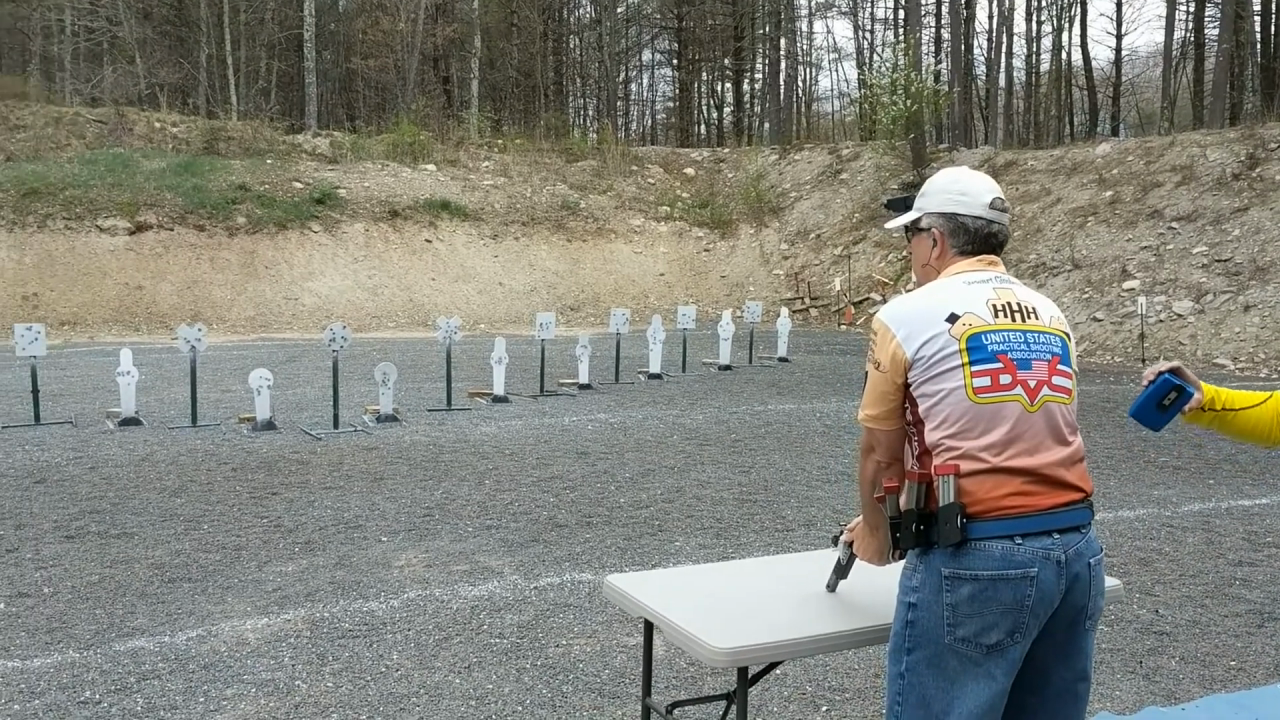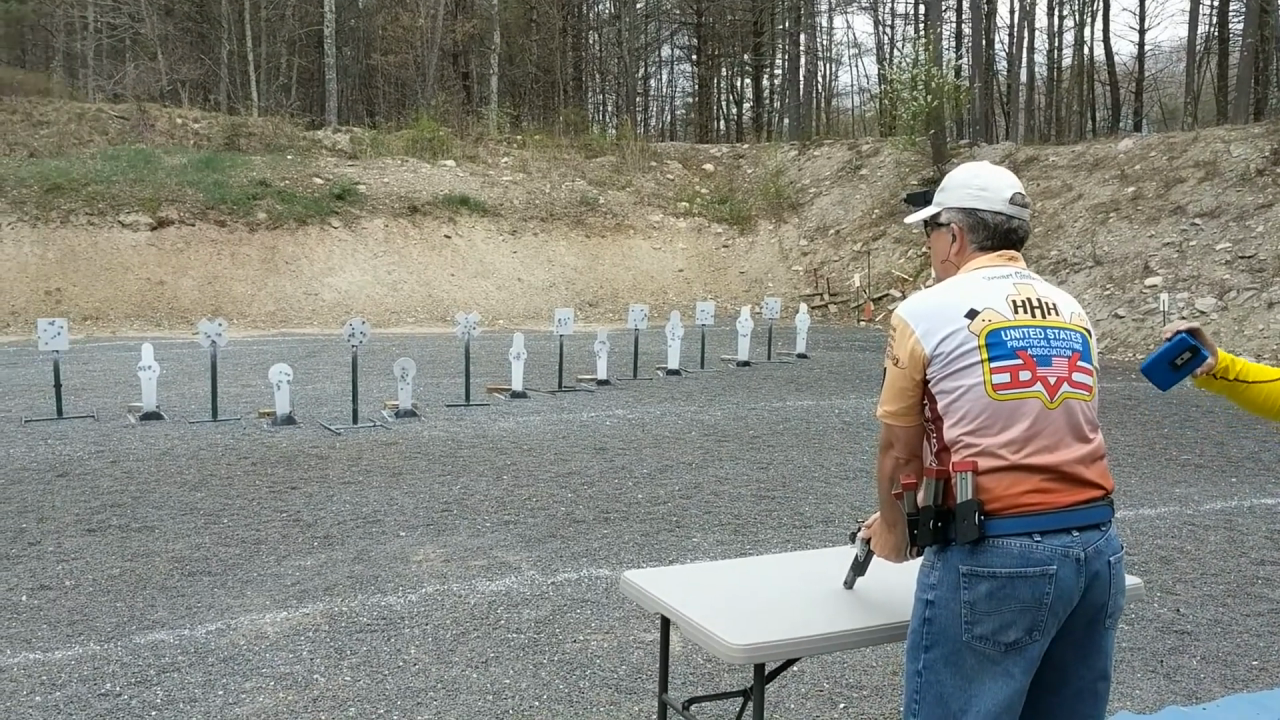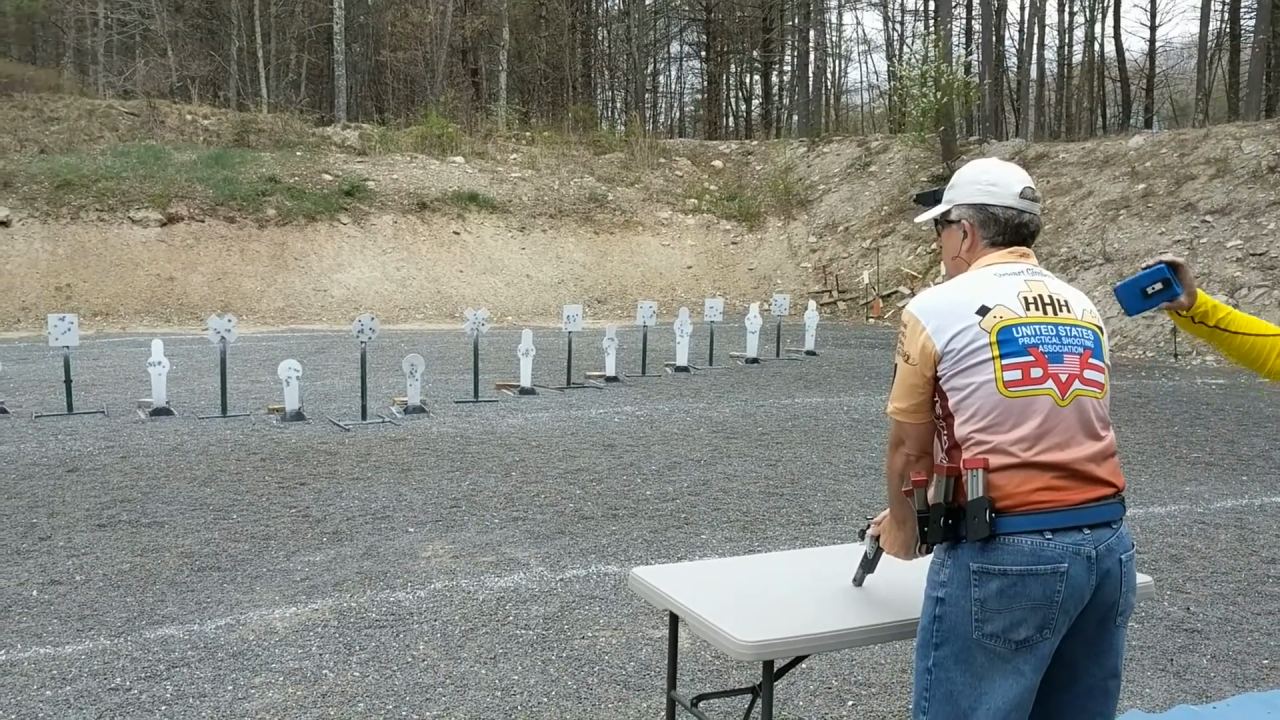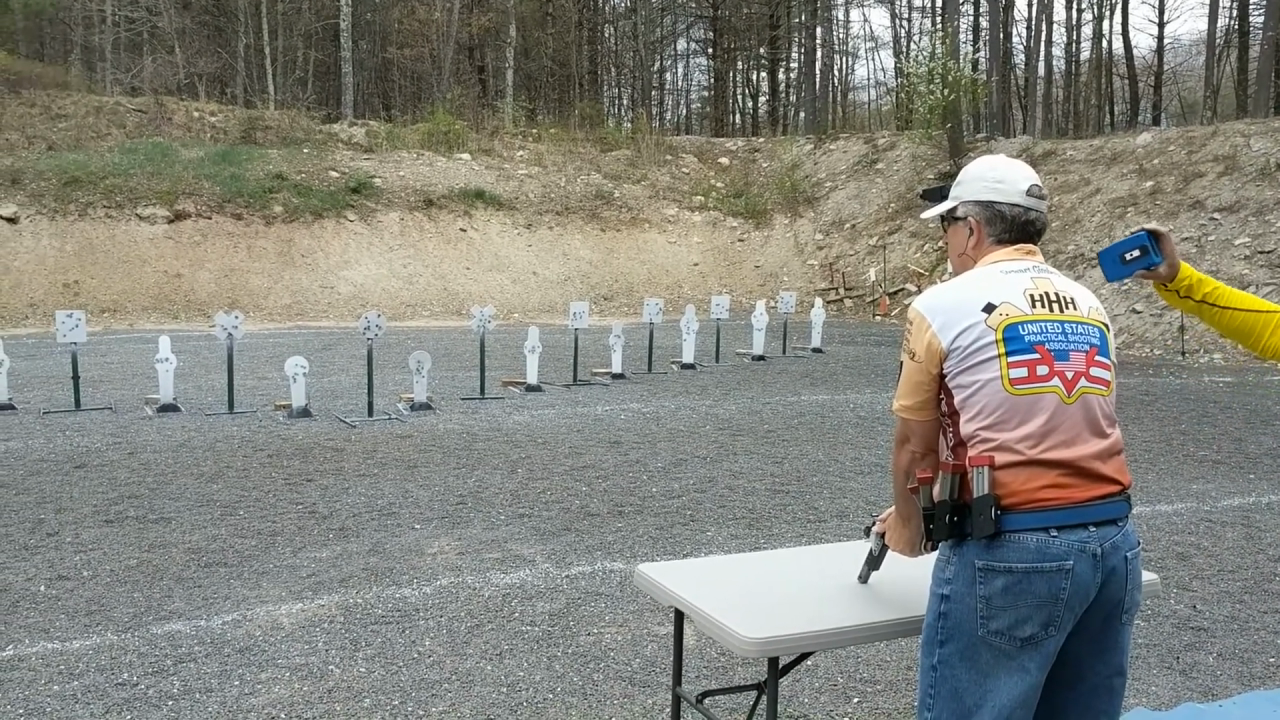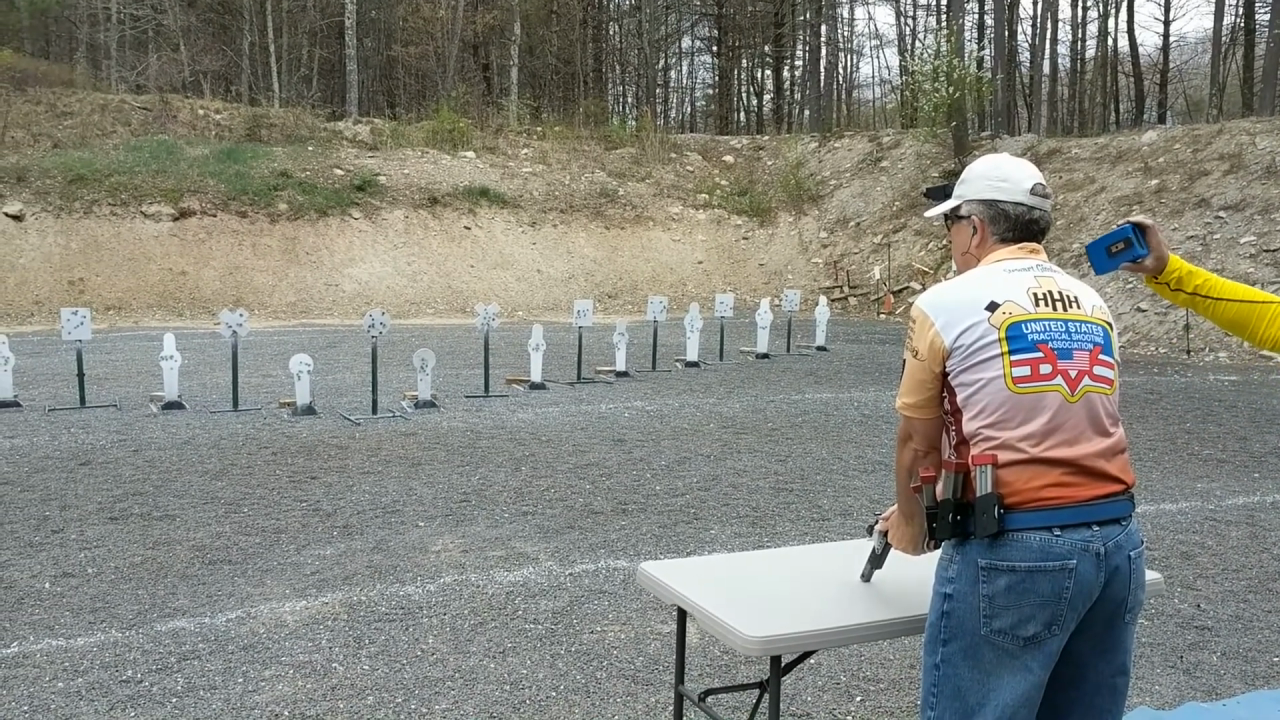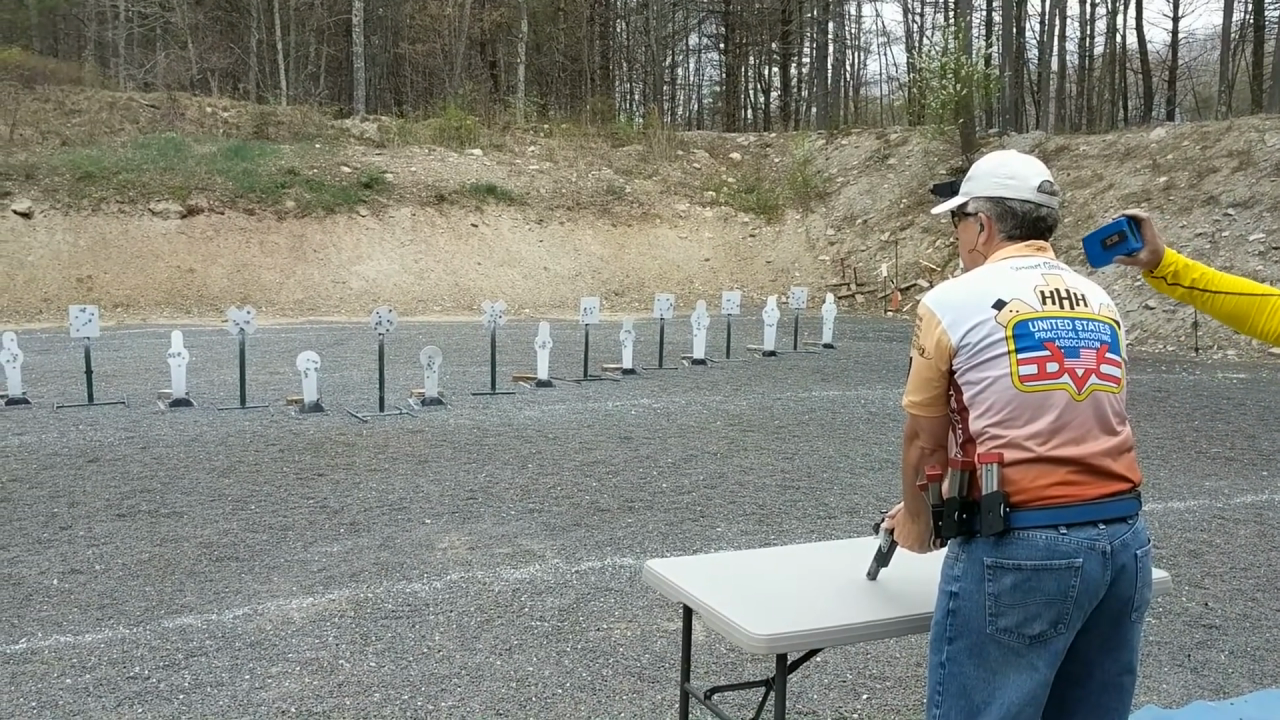
dt=0.5s
person 1, frame 1
left shoulder: (907, 315)
right shoulder: (1051, 314)
left elbow: (881, 455)
left wrist: (876, 532)
left hip: (977, 559)
right hip: (1075, 548)
person 1, frame 2
left shoulder: (926, 312)
right shoulder: (1072, 311)
left elbow: (900, 451)
left wrist: (892, 529)
left hip: (994, 557)
right hip: (1095, 545)
person 1, frame 3
left shoulder: (937, 308)
right shoulder: (1084, 308)
left elbow: (910, 448)
left wrist: (903, 526)
left hip: (1004, 555)
right hip: (1107, 545)
person 1, frame 4
left shoulder: (943, 306)
right shoulder: (1090, 305)
left elbow: (915, 446)
left wrist: (907, 523)
left hip: (1009, 551)
right hip: (1112, 541)
person 1, frame 5
left shoulder: (946, 303)
right shoulder: (1093, 304)
left elbow: (919, 443)
left wrist: (911, 521)
left hip: (1014, 549)
right hip: (1116, 541)
person 1, frame 6
left shoulder: (953, 302)
right shoulder: (1102, 302)
left elbow: (925, 442)
left wrist: (917, 519)
left hip: (1019, 549)
right hip: (1123, 539)
